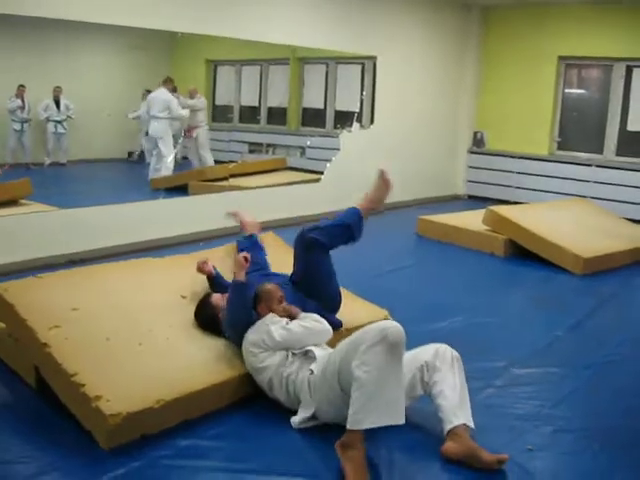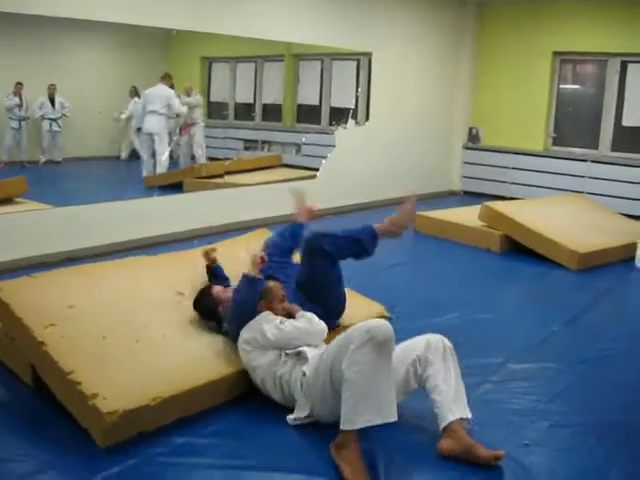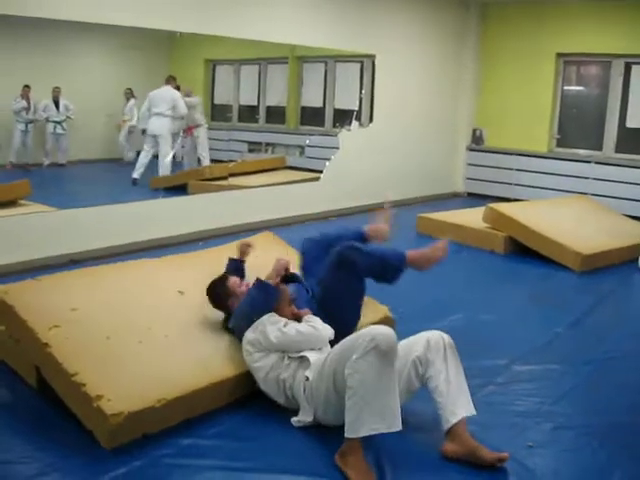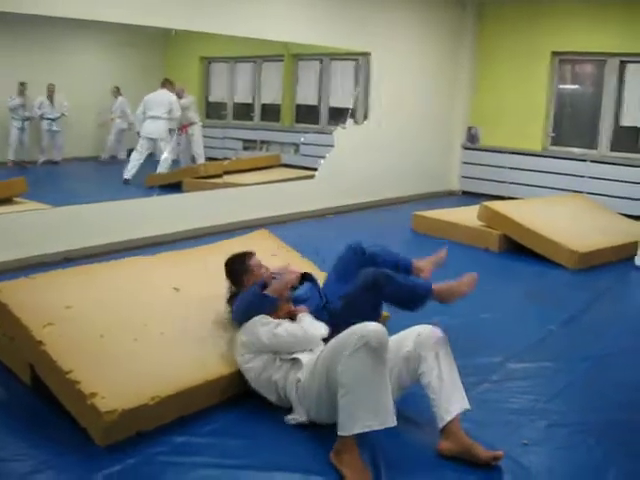
dt=0.2s
person 1, frame 1
left shoulder: (282, 333)
right shoulder: (258, 334)
right elbow: (319, 331)
right wrist: (300, 314)
left hip: (344, 393)
right hip: (324, 389)
left knee: (441, 355)
right knee: (387, 332)
left ankle: (458, 439)
right ankle: (352, 444)
person 1, frame 2
left shoulder: (278, 331)
right shoulder: (255, 330)
right elbow: (314, 332)
right wrist: (300, 315)
left hip: (359, 383)
right hip: (317, 386)
left knee: (434, 346)
right knee: (376, 330)
left ankle: (454, 435)
right ankle: (346, 443)
person 1, frame 3
left shoulder: (282, 330)
right shoulder: (260, 331)
right elbow: (317, 336)
right wrist: (308, 318)
left hip: (359, 383)
right hip: (321, 391)
left knee: (435, 342)
right knee: (379, 337)
left ankle: (458, 437)
right ankle: (351, 450)
person 1, frame 4
left shoulder: (282, 328)
right shoulder: (252, 331)
right elbow: (309, 336)
right wrist: (302, 316)
left hip: (354, 380)
right hip: (316, 391)
left knee: (426, 336)
right knee: (370, 333)
left ankle: (452, 435)
right ankle: (346, 448)
person 2, frame 1
right shoulder: (238, 325)
left elbow: (225, 291)
right elbow: (237, 309)
left wrist: (211, 276)
right wrist: (239, 275)
left hip: (294, 292)
right hip: (317, 303)
right knee: (309, 239)
right ankle: (366, 207)
person 2, frame 2
left shoulder: (228, 313)
right shoulder: (236, 319)
left elbow: (219, 285)
right elbow: (242, 305)
left wrist: (213, 266)
right wrist: (253, 272)
left hip: (294, 289)
right hip: (317, 307)
left knee: (272, 251)
right knee: (316, 243)
left ankle: (301, 218)
right ankle: (384, 228)
person 2, frame 3
left shoulder: (237, 299)
right shoulder: (243, 321)
left elbow: (231, 277)
right elbow: (254, 307)
left wrist: (239, 259)
right wrist: (271, 279)
left hip: (310, 293)
right hip: (328, 316)
left knee: (311, 245)
right knee: (346, 253)
left ankle: (372, 233)
right ankle: (412, 259)
person 2, frame 4
left shoulder: (254, 284)
right shoulder: (249, 299)
right elbow: (242, 312)
right wrist: (274, 289)
left hip: (324, 298)
right hip: (330, 321)
left knee: (355, 252)
right knee: (374, 278)
left ankle: (416, 268)
right ankle: (437, 292)
